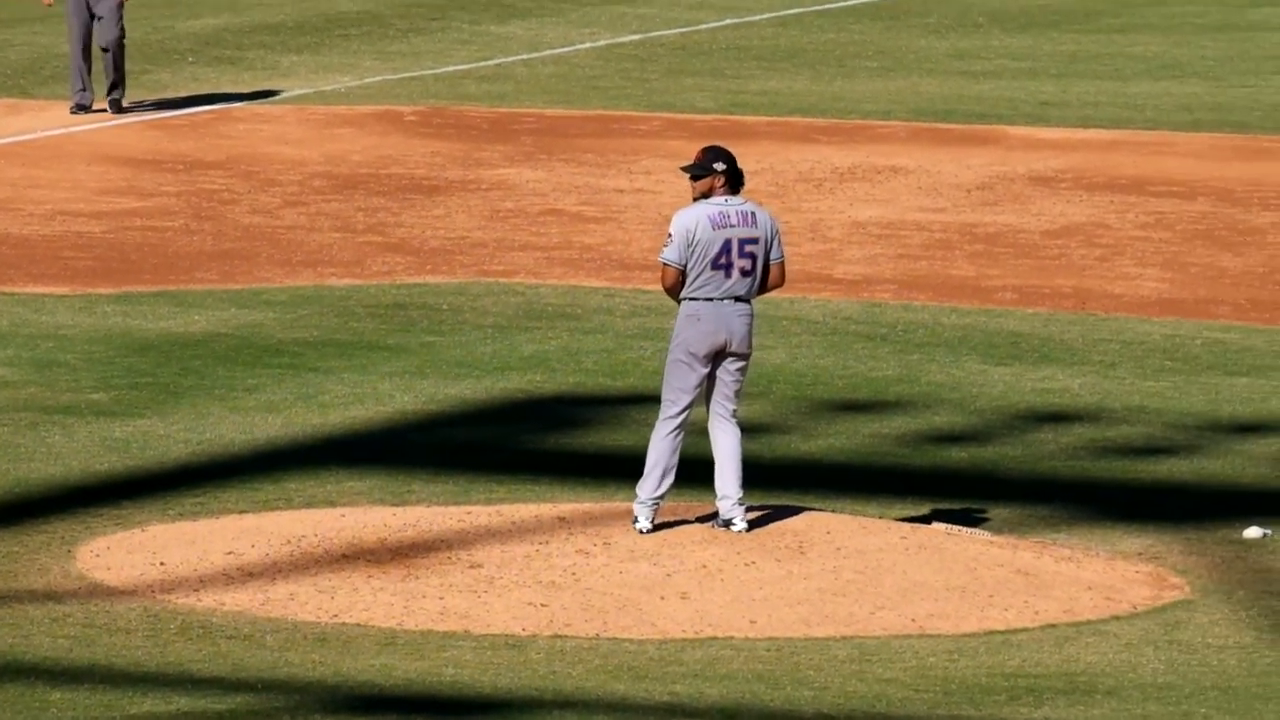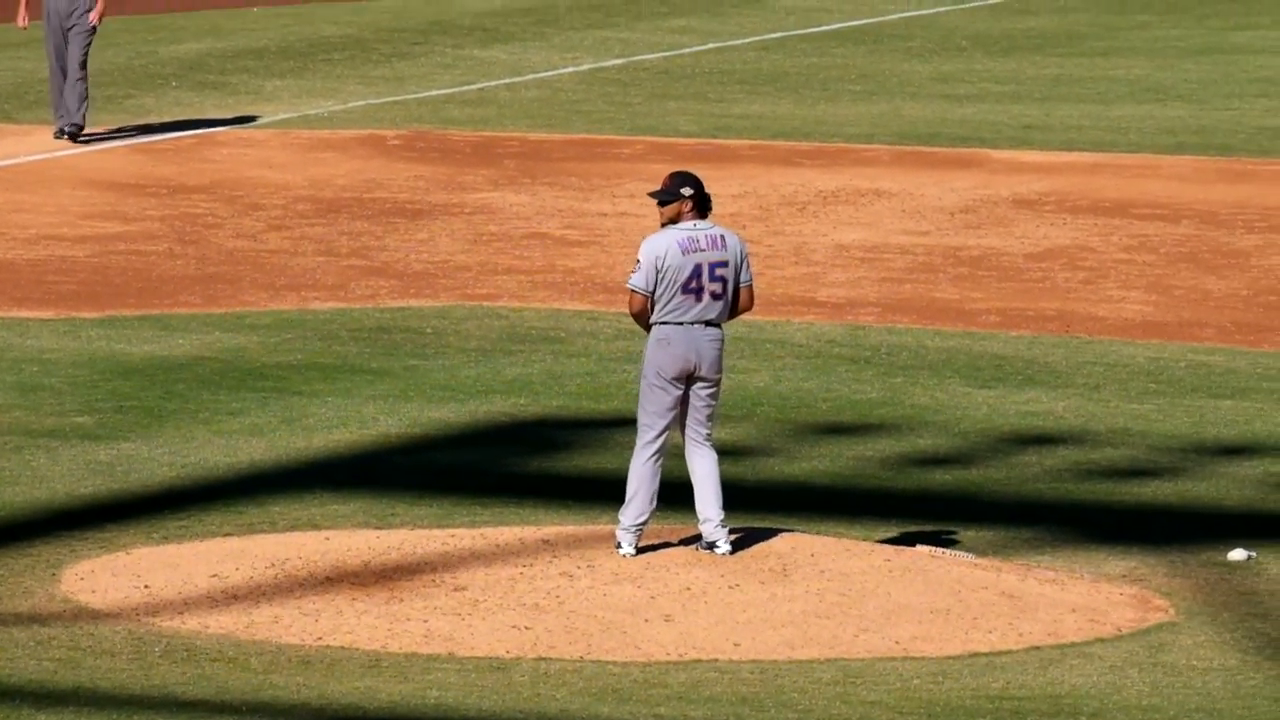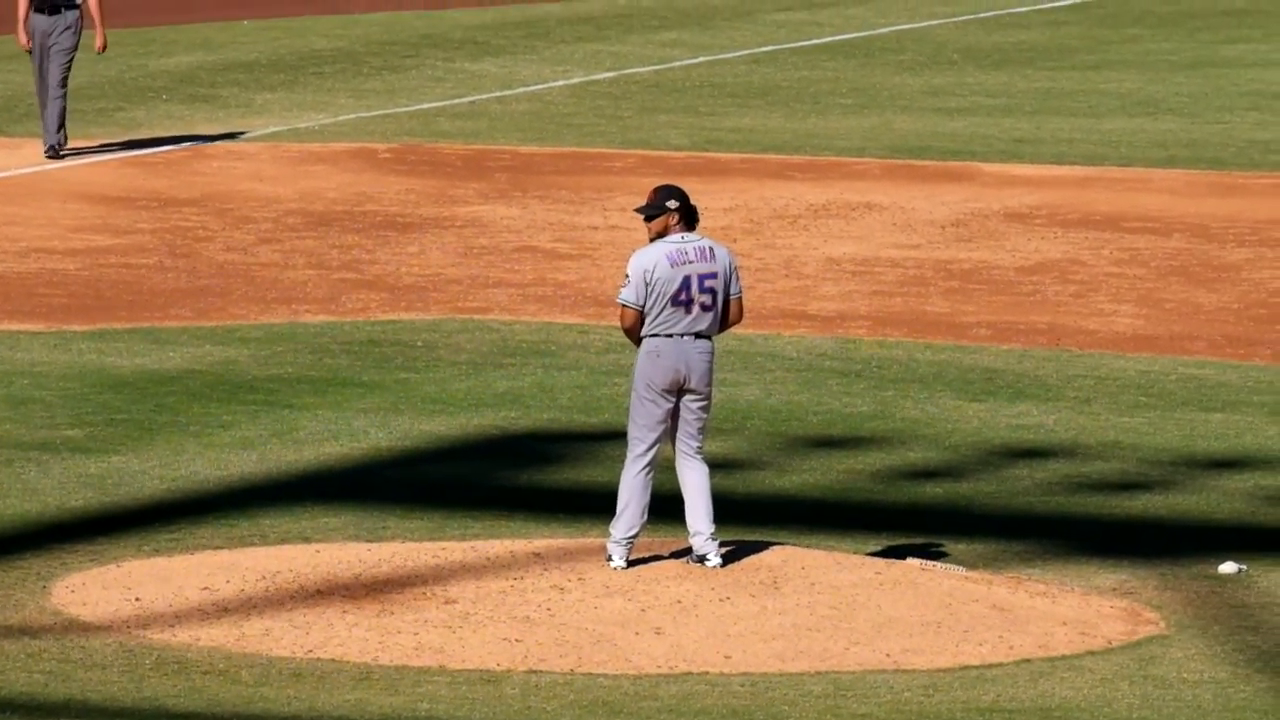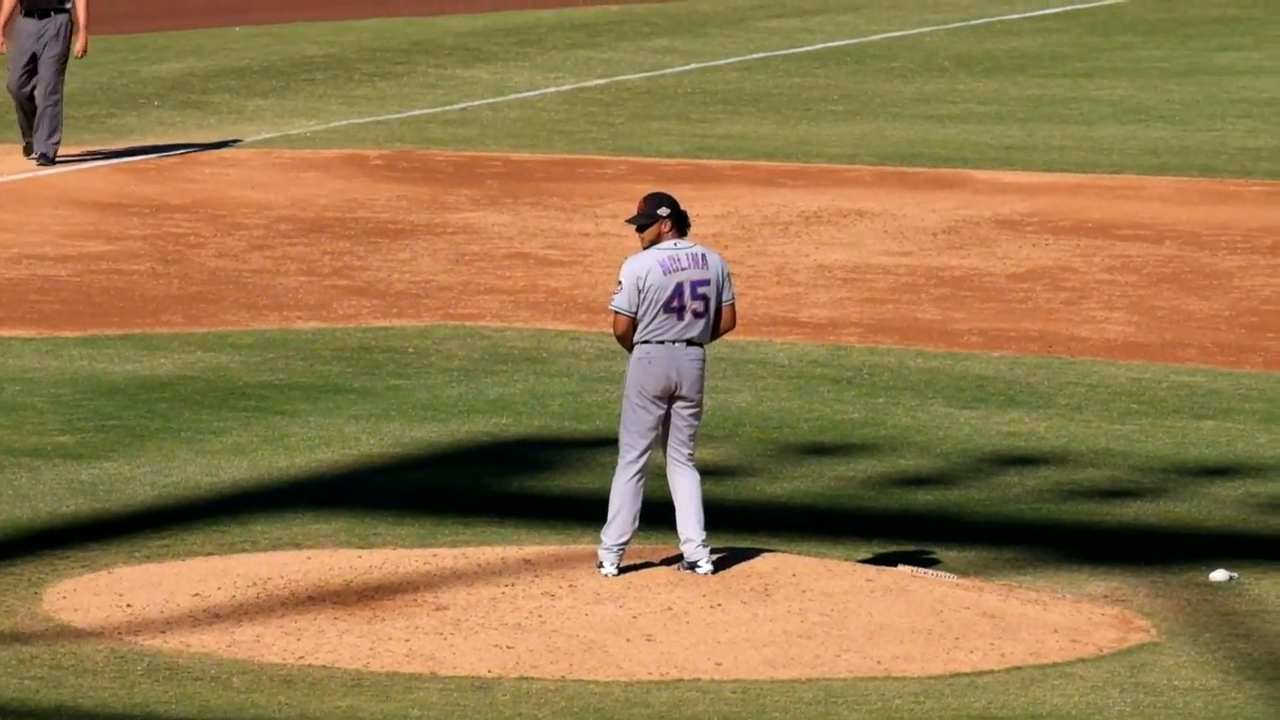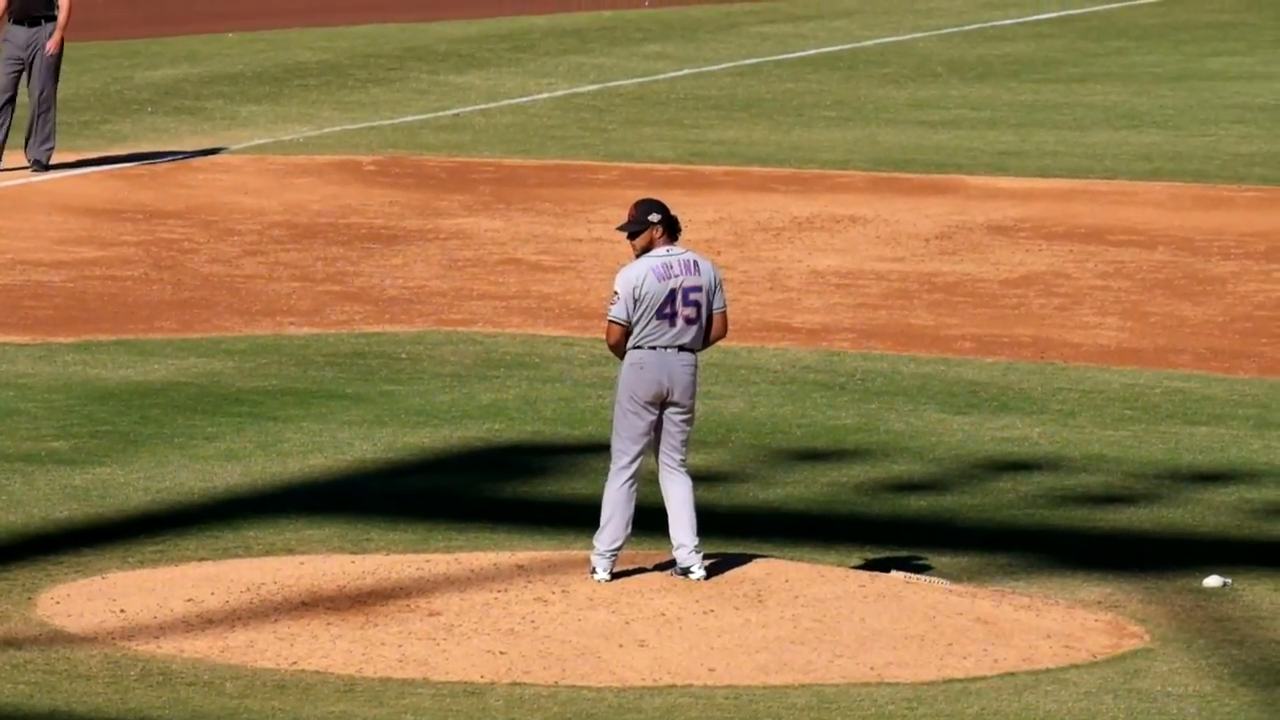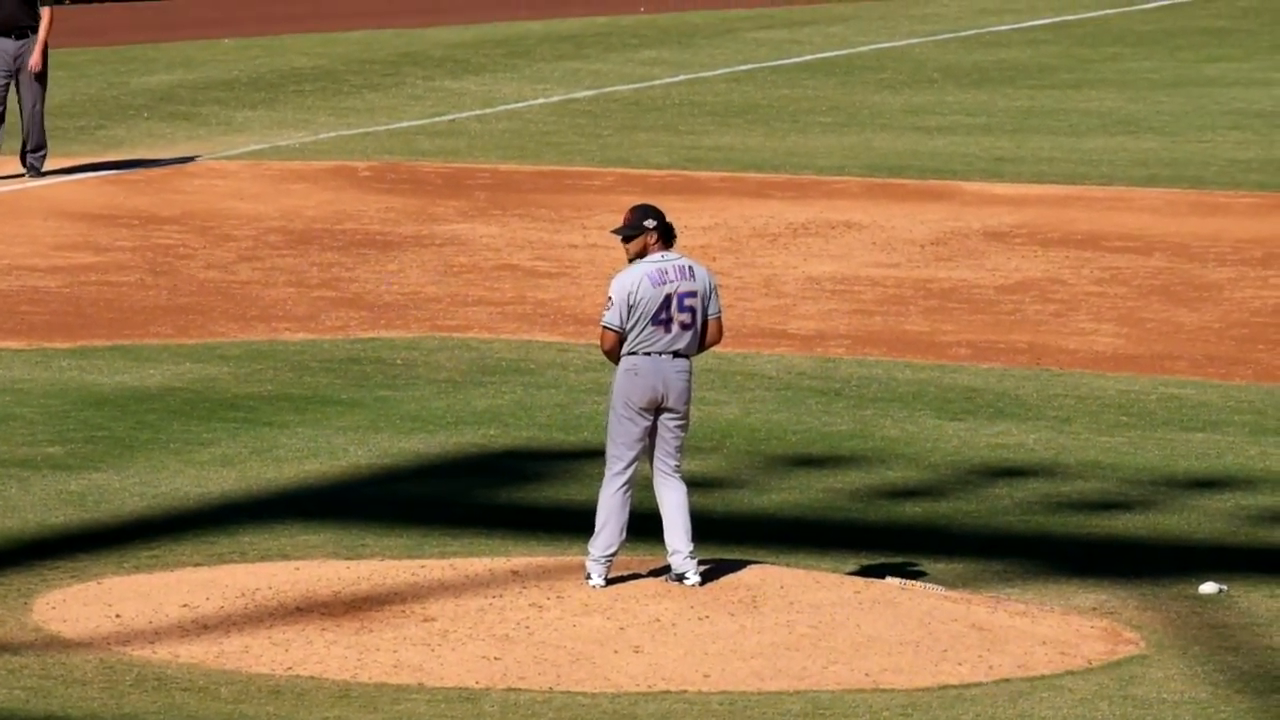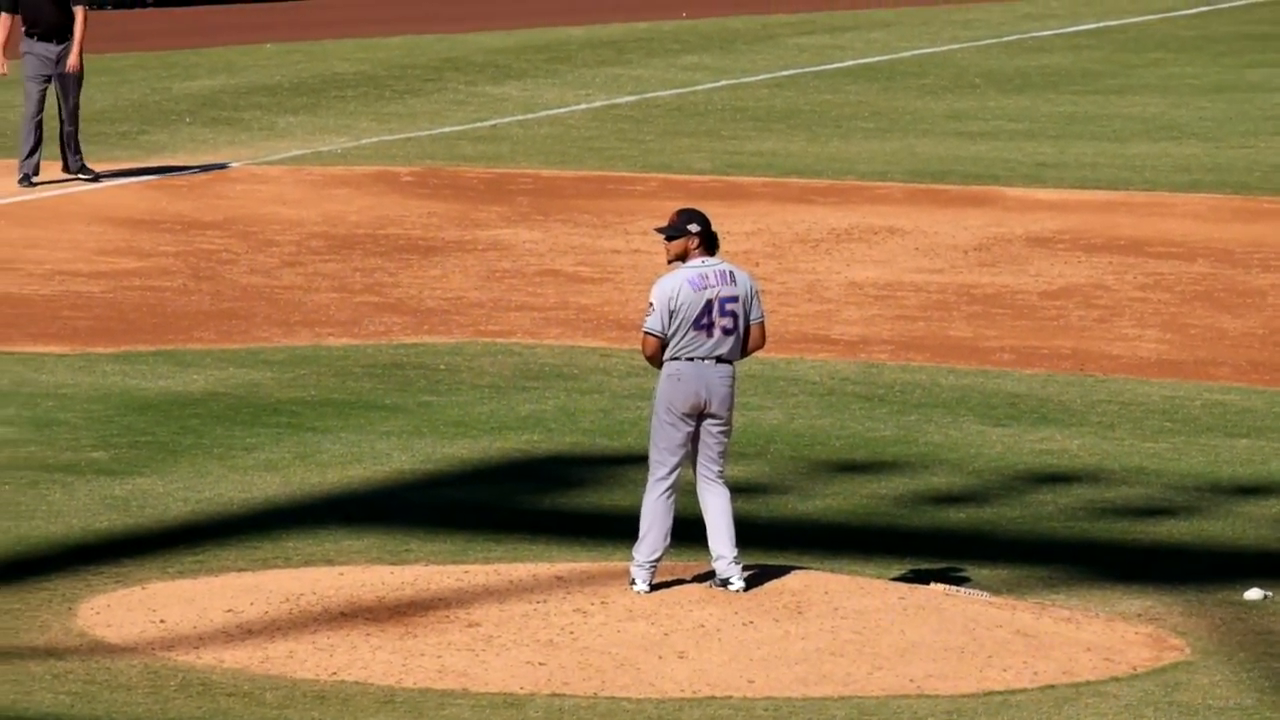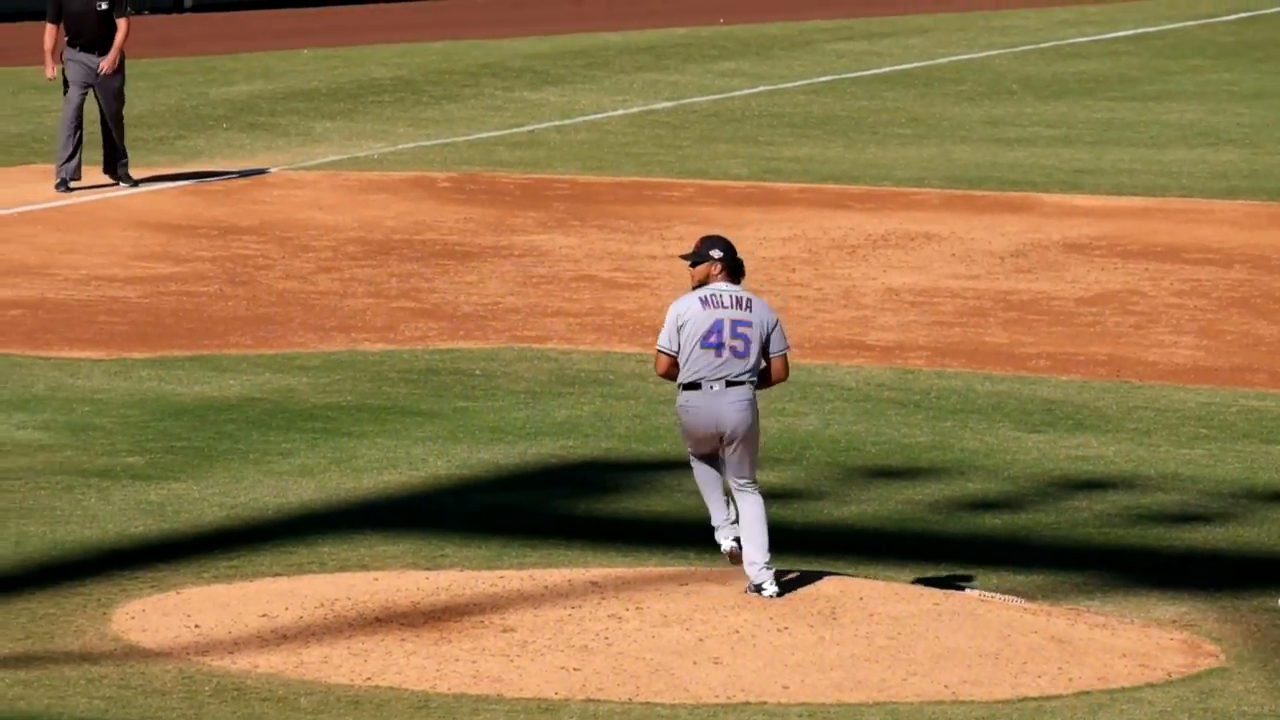
dt=0.3s
person 1, frame 1
left shoulder: (688, 218)
right shoulder: (763, 218)
left elbow: (670, 279)
right elbow: (775, 278)
left wrist: (689, 299)
left hip: (697, 318)
right hip: (740, 320)
left knee: (672, 414)
right knee: (725, 416)
left ankle: (645, 509)
right ankle: (732, 509)
person 1, frame 2
left shoulder: (658, 243)
right shoulder: (732, 242)
left elbow: (637, 306)
right elbow: (745, 302)
left wrist: (654, 328)
left hip: (668, 341)
right hip: (711, 343)
left knee: (650, 439)
right knee: (700, 439)
left ankle: (629, 534)
right ankle: (715, 532)
person 1, frame 3
left shoulder: (646, 257)
right shoulder: (721, 255)
left elbow: (629, 321)
right elbow: (734, 314)
left wrist: (645, 343)
left hip: (659, 354)
right hip: (701, 356)
left knee: (641, 452)
right knee: (691, 452)
left ankle: (620, 547)
right ankle: (706, 545)
person 1, frame 4
left shoulder: (639, 264)
right shoulder: (714, 262)
left elbow: (621, 328)
right elbow: (727, 321)
left wrist: (639, 349)
left hip: (651, 361)
right hip: (693, 362)
left knee: (632, 459)
right knee: (683, 459)
left ankle: (611, 553)
right ankle: (697, 552)
person 1, frame 5
left shoulder: (634, 273)
right shoulder: (705, 269)
left elbow: (615, 337)
right elbow: (718, 329)
left wrist: (630, 357)
left hip: (642, 367)
right hip: (684, 369)
left knee: (624, 465)
right knee: (674, 465)
left ankle: (604, 559)
right ankle: (689, 558)
person 1, frame 6
left shoulder: (629, 278)
right shoulder: (701, 275)
left elbow: (609, 343)
right elbow: (714, 334)
left wrist: (627, 362)
left hip: (637, 374)
right hip: (679, 375)
left knee: (618, 471)
right knee: (669, 471)
left ankle: (599, 565)
right ankle: (684, 564)
person 1, frame 7
left shoulder: (670, 284)
right shoulder: (742, 279)
left elbow: (650, 349)
right elbow: (757, 339)
left hip: (680, 380)
right hip: (722, 381)
left knee: (662, 477)
right knee: (712, 477)
left ankle: (643, 571)
right ankle: (728, 570)
person 1, frame 8
left shoulder: (684, 306)
right shoulder: (762, 309)
left elbow: (664, 367)
right elbow: (779, 372)
left hip: (696, 406)
right hip: (741, 404)
left knee: (702, 457)
right knee: (746, 485)
left ankle: (727, 529)
right ankle: (763, 575)
